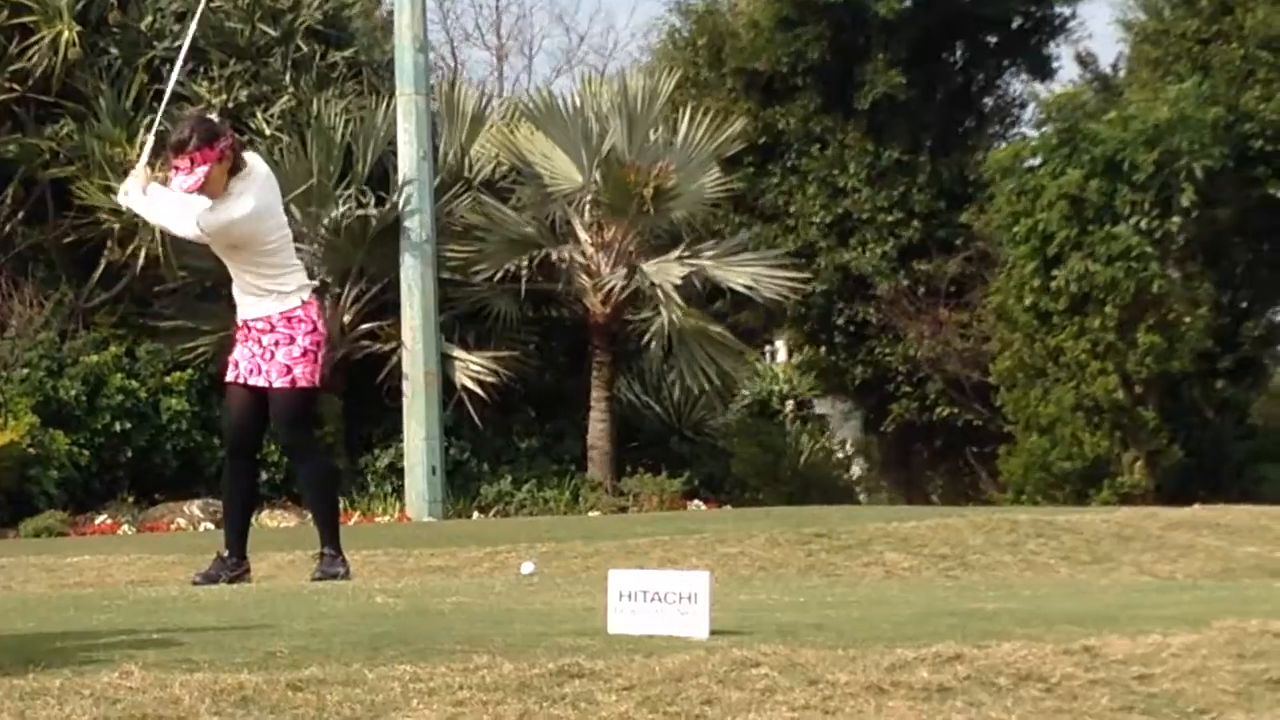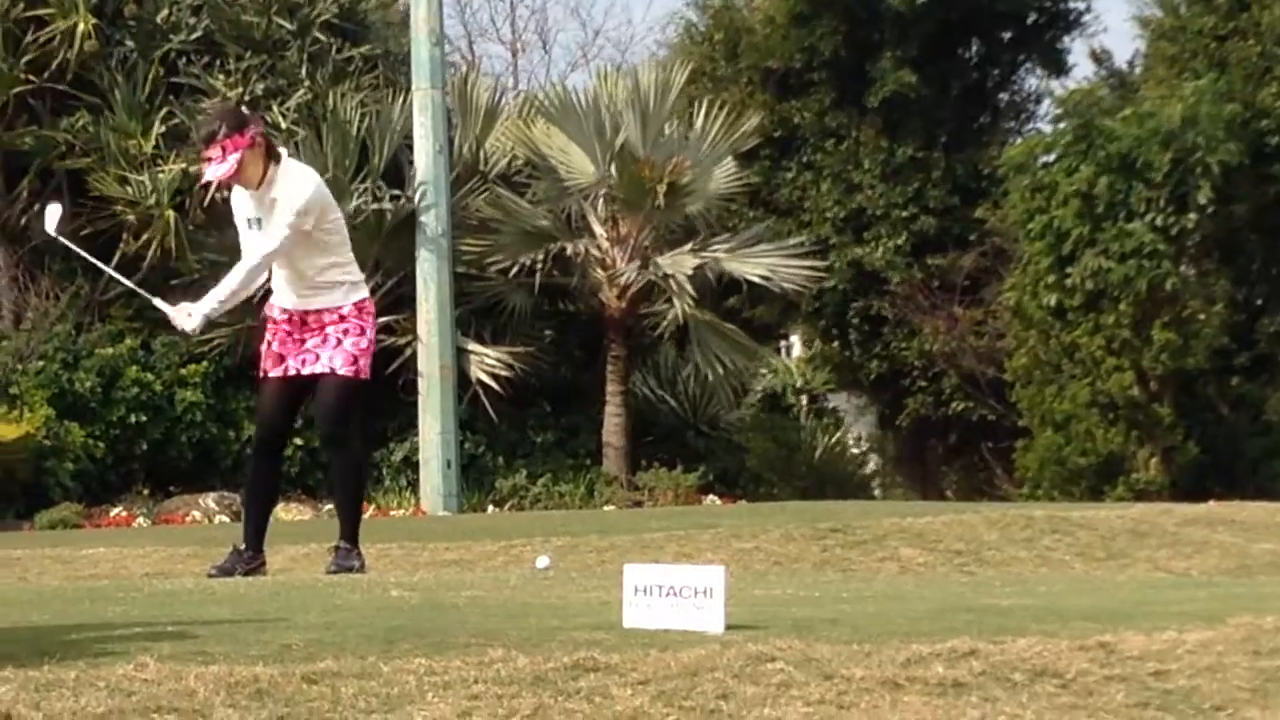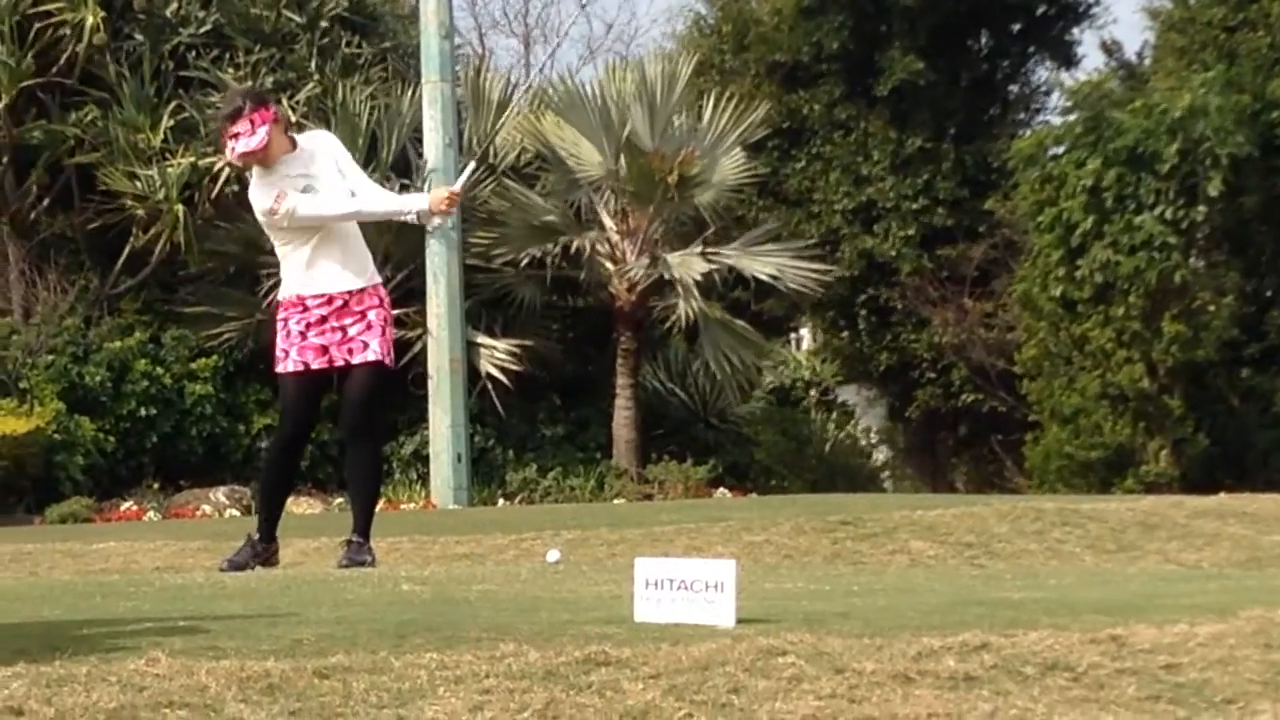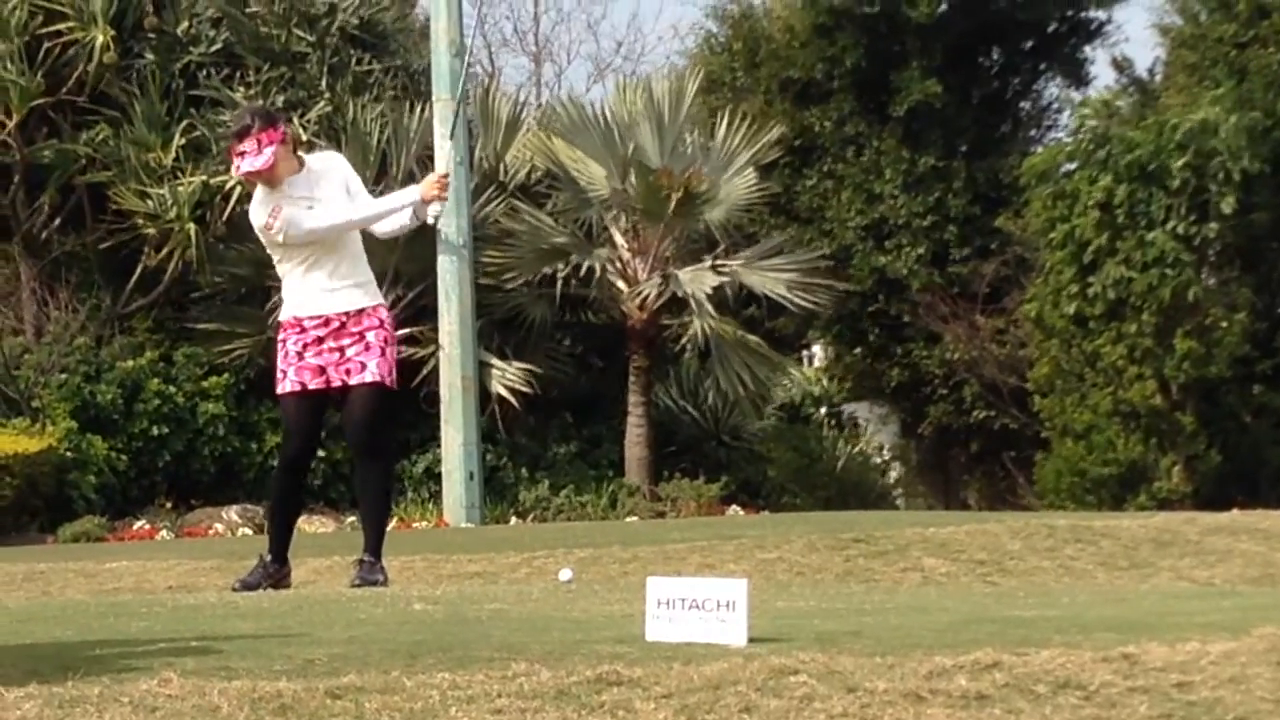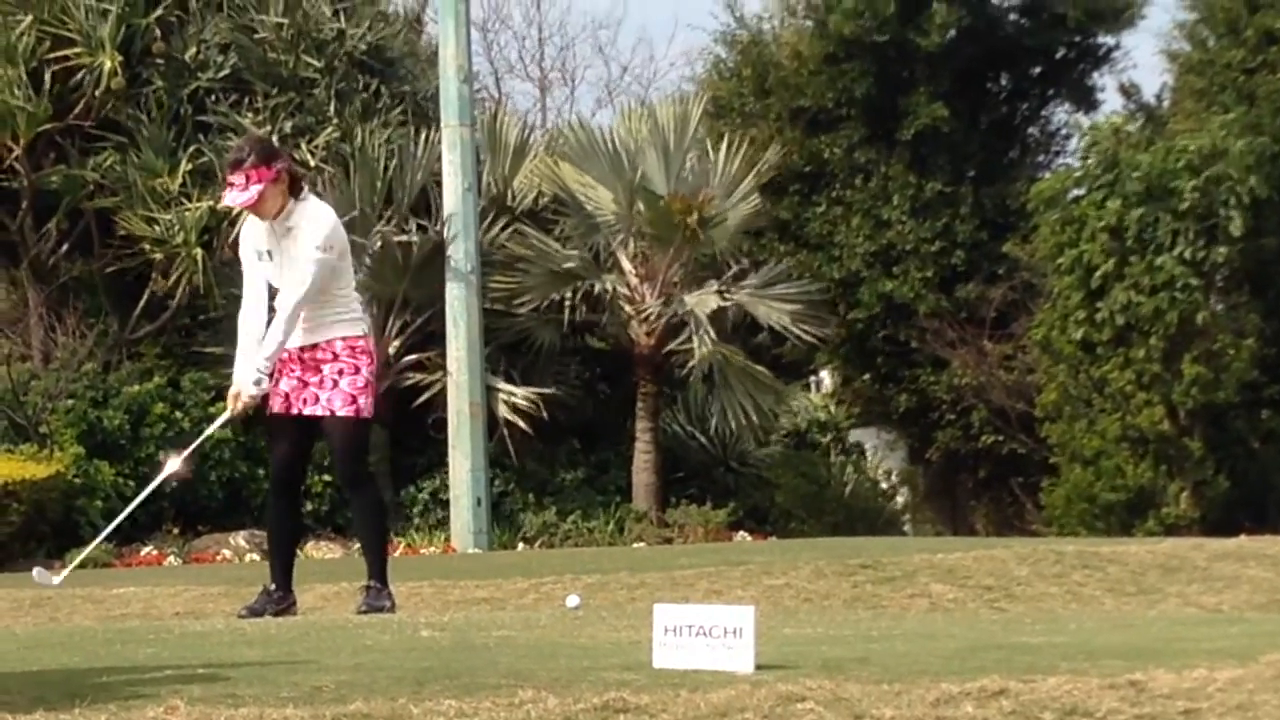
dt=0.4s
person 1, frame 1
left shoulder: (233, 216)
right shoulder: (252, 167)
left elbow: (185, 221)
right elbow: (196, 207)
left wrist: (135, 192)
right wrist: (150, 188)
left hip: (289, 325)
right hip: (254, 325)
left knee: (295, 438)
right knee: (238, 441)
left ankle: (331, 552)
right ankle: (234, 555)
person 1, frame 2
left shoulder: (299, 187)
right shoulder: (242, 196)
left elbow: (257, 263)
right elbow: (256, 265)
left wrist: (204, 310)
right wrist: (204, 308)
left hip: (341, 317)
right hip: (288, 321)
left knee: (336, 431)
right knee: (267, 434)
left ankle: (348, 545)
right ankle: (251, 548)
person 1, frame 3
left shoulder: (321, 144)
right shoulder: (266, 194)
left elbow: (367, 192)
right elbow: (347, 210)
left wrist: (419, 207)
right wrist: (420, 202)
left hip: (363, 300)
right hip: (306, 311)
left knee: (360, 424)
right knee: (292, 428)
left ankle: (360, 539)
right ankle: (263, 538)
person 1, frame 4
left shoulder: (331, 165)
right shoulder: (266, 211)
left elbow: (379, 223)
right elbow: (345, 220)
left wrist: (422, 206)
right wrist: (413, 195)
left hip: (365, 321)
right hip: (305, 333)
left knee: (367, 442)
right knee: (296, 450)
left ankle: (371, 558)
right ankle: (275, 560)
person 1, frame 5
left shoulder: (319, 224)
right shoulder: (252, 232)
left elbow: (292, 304)
right elbow: (254, 305)
left wrist: (255, 374)
right wrist: (241, 373)
left hip: (341, 350)
right hip: (289, 359)
left knee: (351, 472)
right knee: (283, 477)
left ankle: (378, 584)
right ankle: (280, 588)
